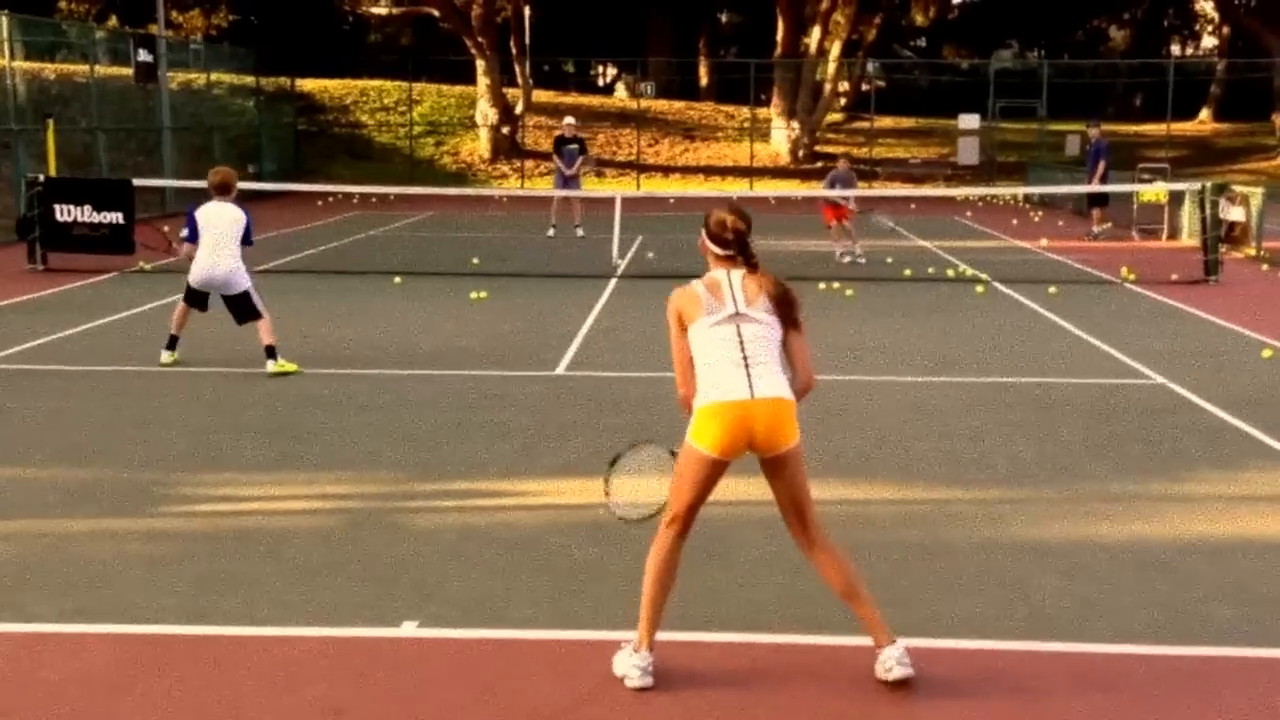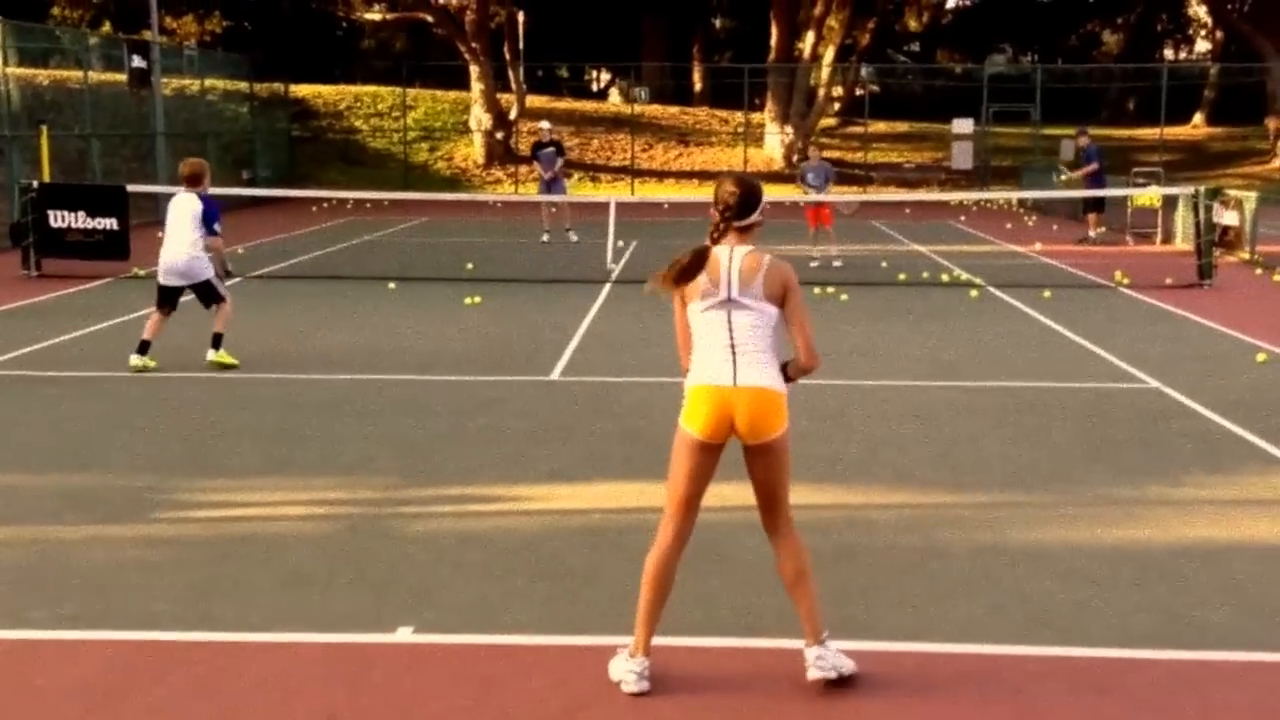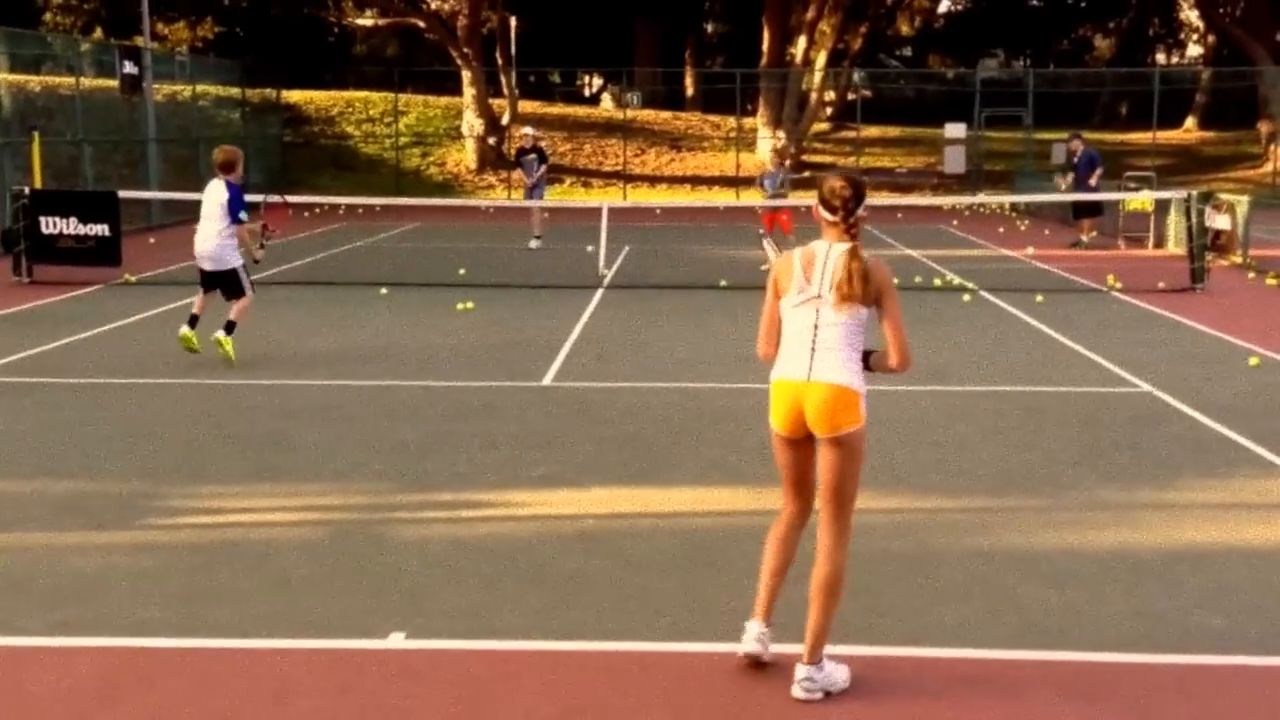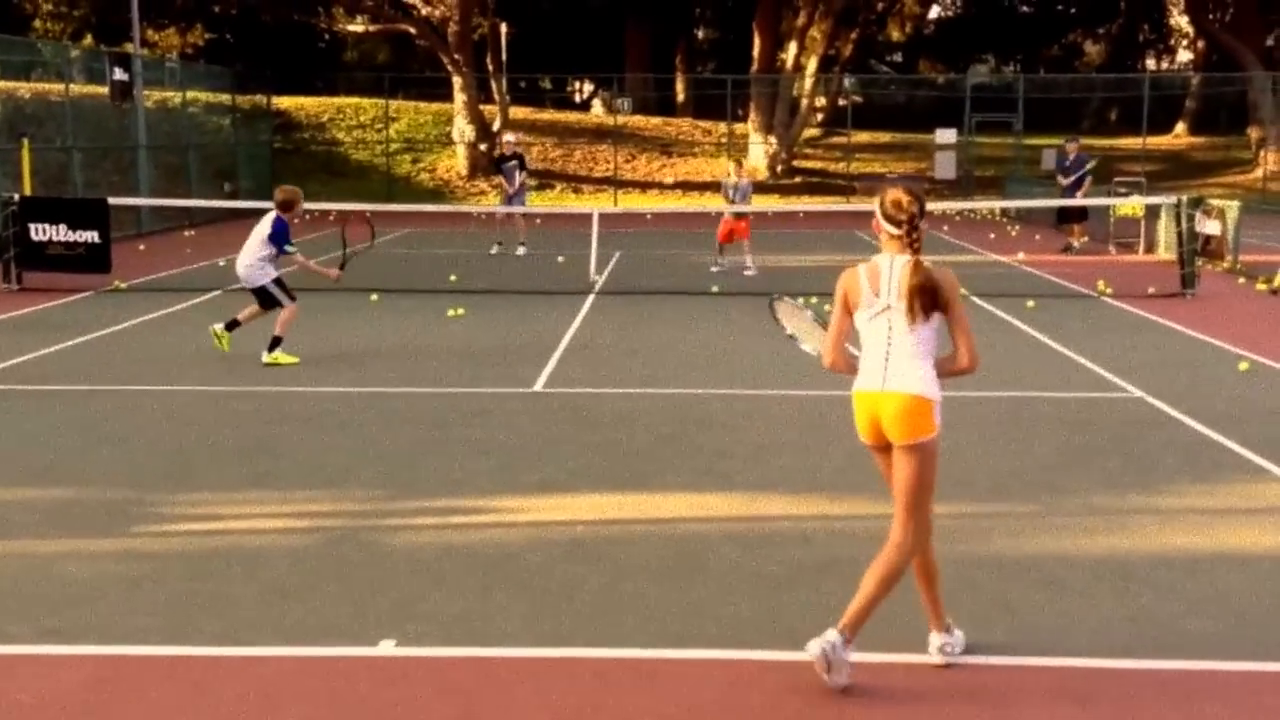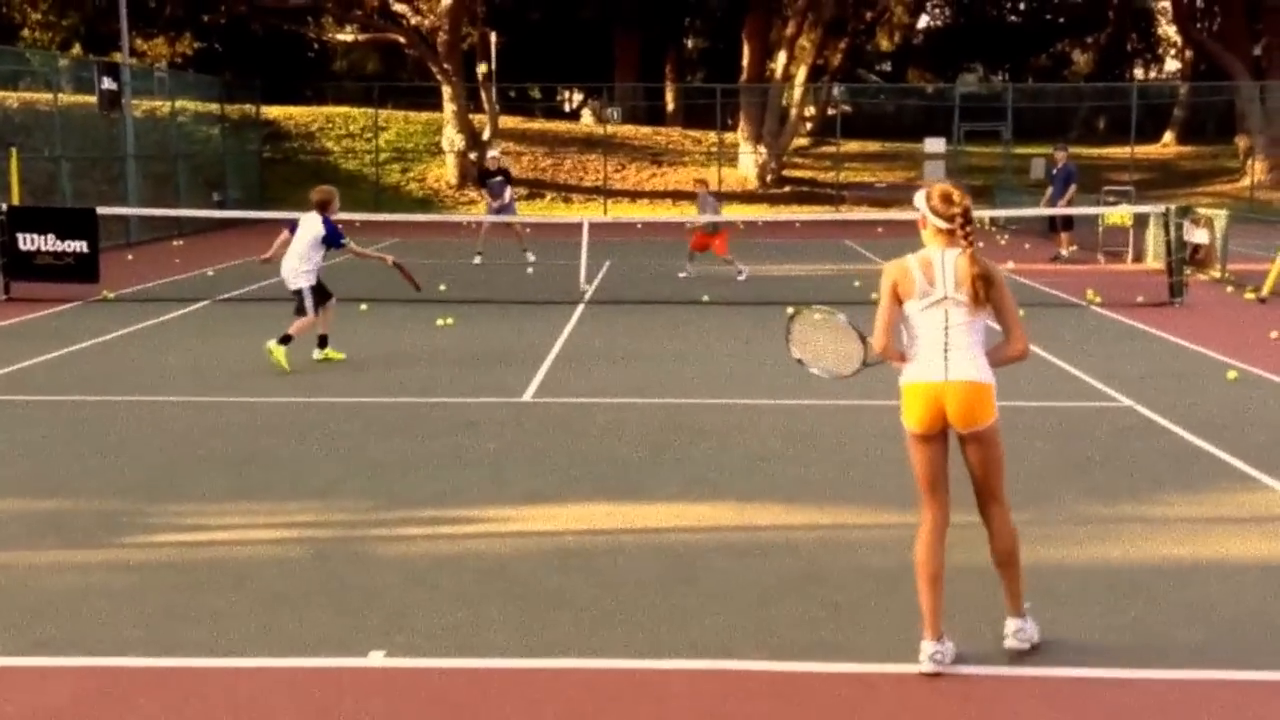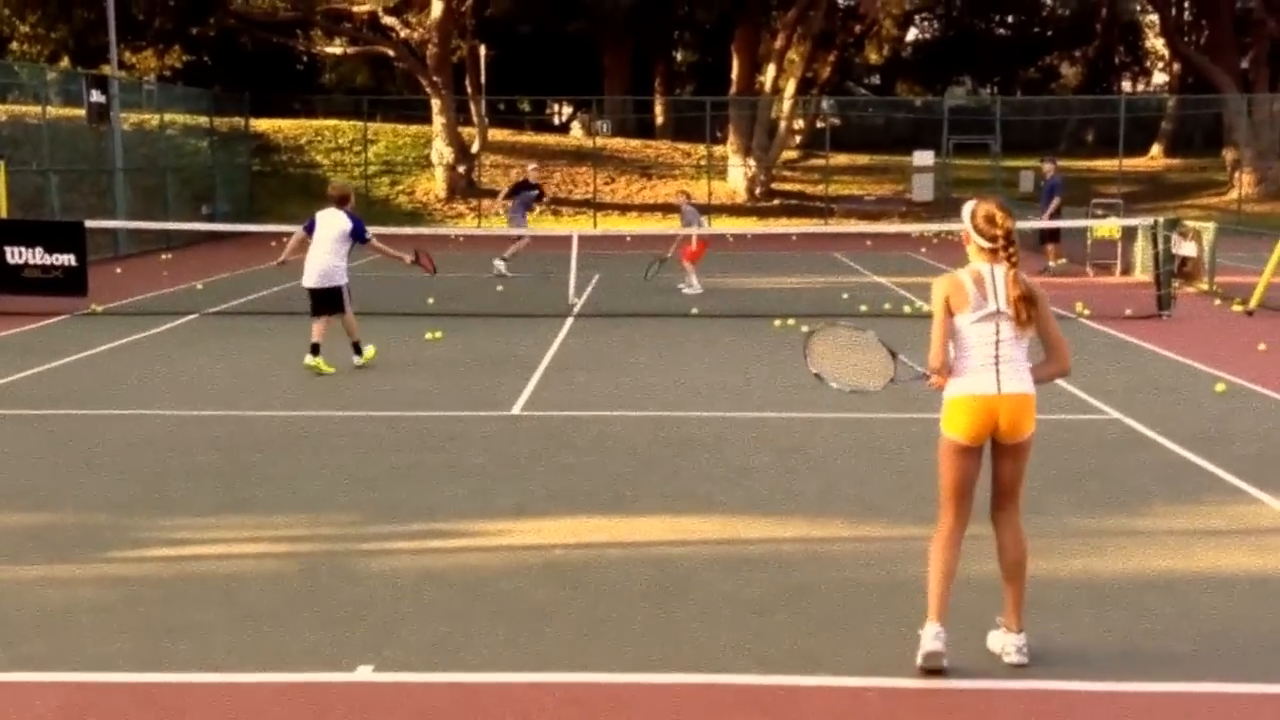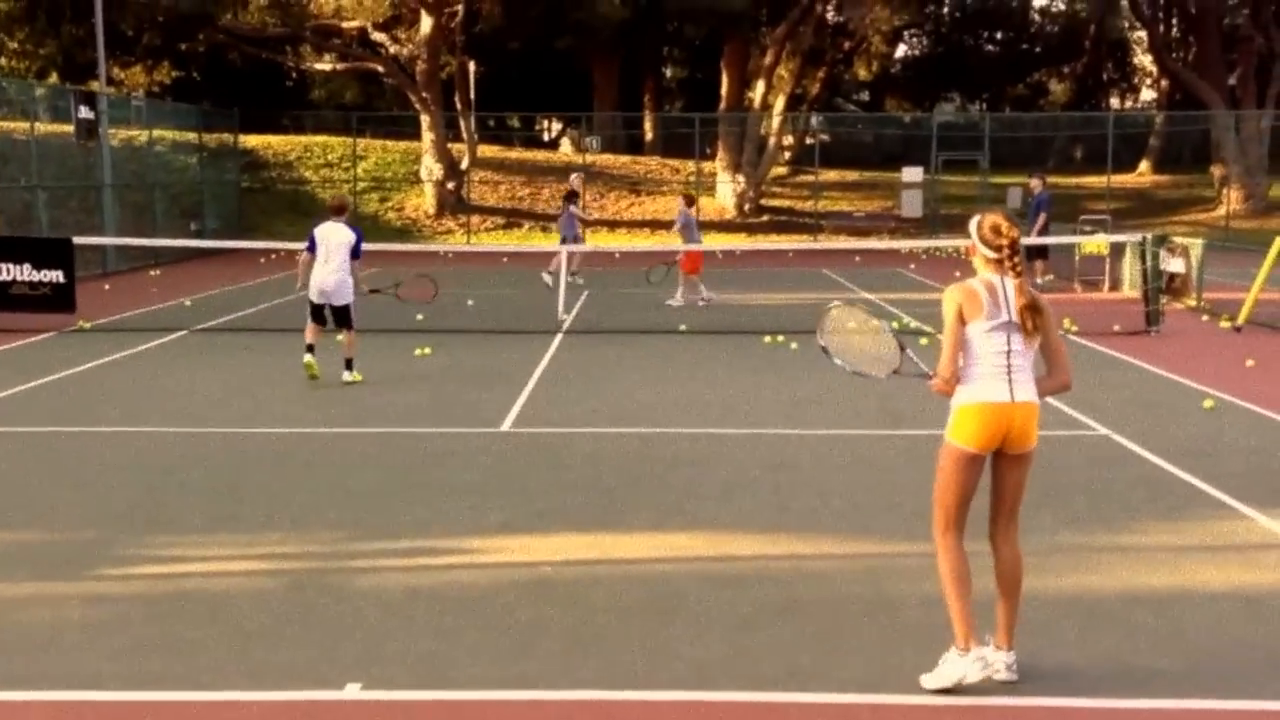
dt=0.4s
person 1, frame 1
left shoulder: (683, 298)
right shoulder: (775, 294)
right elbow: (804, 378)
left hip: (717, 414)
right hip: (775, 411)
left knee: (672, 530)
right knee: (812, 538)
left ankle: (640, 653)
right ankle: (889, 647)
person 1, frame 2
left shoulder: (684, 272)
right shoulder: (780, 272)
right elbow: (808, 359)
left hip: (705, 399)
right hip: (765, 400)
left knee: (673, 529)
right knee: (780, 526)
left ankle: (637, 658)
right ankle: (817, 649)
person 1, frame 3
left shoulder: (785, 265)
right shoulder: (876, 273)
left elbow: (766, 349)
right elbow: (898, 356)
left hip: (785, 393)
right hip: (838, 399)
left knee: (794, 511)
right knee: (833, 532)
left ankle: (758, 625)
right ankle: (811, 666)
person 1, frame 4
left shoulder: (851, 279)
right shoulder: (939, 280)
left elbow: (832, 359)
right elbow: (966, 360)
left hip: (866, 404)
right hip: (914, 405)
left knee: (914, 519)
right knee: (907, 535)
left ankle: (941, 631)
right ankle: (837, 635)
person 1, frame 5
left shoulder: (898, 271)
right shoulder: (985, 272)
left elbow: (881, 345)
right elbow: (1018, 347)
right wrist: (968, 360)
left hip: (919, 394)
right hip: (972, 392)
left knee: (933, 515)
right knee: (993, 507)
left ankle: (933, 641)
right ankle: (1017, 620)
person 1, frame 6
left shoulder: (949, 285)
right shoulder: (1028, 289)
left elbow: (936, 360)
right elbow: (1060, 364)
right wrist: (1010, 380)
left hip: (965, 405)
right hip: (1018, 404)
left knee: (950, 521)
right knee: (1006, 517)
left ankle: (934, 626)
right ankle: (1012, 634)
person 1, frame 7
left shoulder: (961, 294)
right shoulder: (1033, 300)
left elbow: (949, 372)
right elbow: (1061, 378)
left wrist: (943, 384)
right wrist: (1013, 393)
left hip: (975, 414)
right hip: (1024, 416)
left knee: (947, 533)
right knee: (1004, 534)
left ankle: (966, 651)
right ankle: (1003, 651)
person 2, frame 1
left shoulder: (197, 212)
right shoulder: (241, 214)
left elbow: (187, 251)
right elbow: (245, 246)
left hip: (201, 272)
right hip: (232, 273)
left knee: (186, 304)
right knee: (262, 319)
left ankle: (169, 352)
right ankle: (273, 361)
person 2, frame 2
left shoulder: (175, 201)
right shoulder: (207, 204)
right elbow: (215, 242)
right wrist: (223, 262)
left hip: (168, 263)
right hip: (195, 263)
left knee: (162, 312)
right knee: (223, 303)
left ankle: (140, 356)
right ankle: (215, 351)
person 2, frame 3
left shoulder: (212, 186)
right shoulder: (234, 193)
right elbow: (240, 231)
left wrist: (253, 227)
right wrist: (255, 251)
left hip: (202, 248)
right hip: (223, 251)
left knee: (206, 290)
right knee: (245, 296)
left ankle: (189, 328)
right ankle: (224, 333)
person 2, frame 4
left shoulder: (273, 216)
right shoulder: (280, 228)
right elbow: (298, 260)
right wrist: (327, 272)
left hip: (249, 266)
right hip: (255, 269)
left knee: (266, 305)
right knee: (290, 306)
left ankle: (224, 329)
right ankle: (272, 352)
person 2, frame 5
left shoulder: (307, 218)
right shoulder: (329, 229)
left elbow: (286, 234)
right elbow: (355, 250)
left wrist: (271, 253)
right wrist: (383, 257)
left hip: (296, 269)
right hip: (301, 274)
left knee: (327, 302)
right knee: (310, 317)
left ankle: (322, 349)
right ankle: (279, 345)
person 2, frame 6
left shoulder: (320, 215)
right shoulder: (352, 222)
left elbow: (300, 235)
right elbow: (374, 245)
left wrist: (285, 256)
right wrist: (401, 256)
left hip: (311, 272)
right hip: (333, 272)
left knee: (321, 316)
right knee: (345, 312)
left ankle: (314, 356)
right ankle: (359, 354)
person 2, frame 7
left shoulder: (318, 230)
right shoulder: (354, 234)
left elbow: (306, 258)
right elbow: (354, 265)
left wrist: (301, 280)
right wrist: (356, 284)
left hip: (318, 284)
right hip: (340, 286)
left knee: (314, 323)
right knee: (348, 328)
left ankle: (309, 354)
right ankle: (349, 371)
